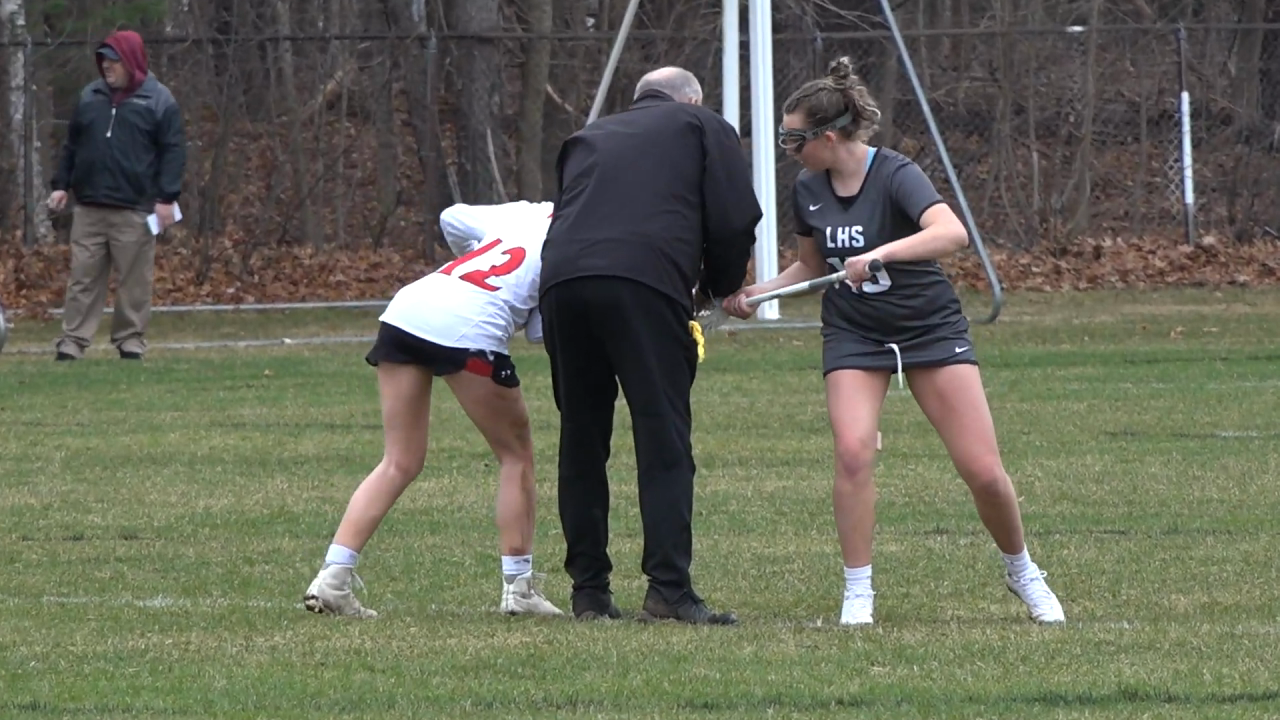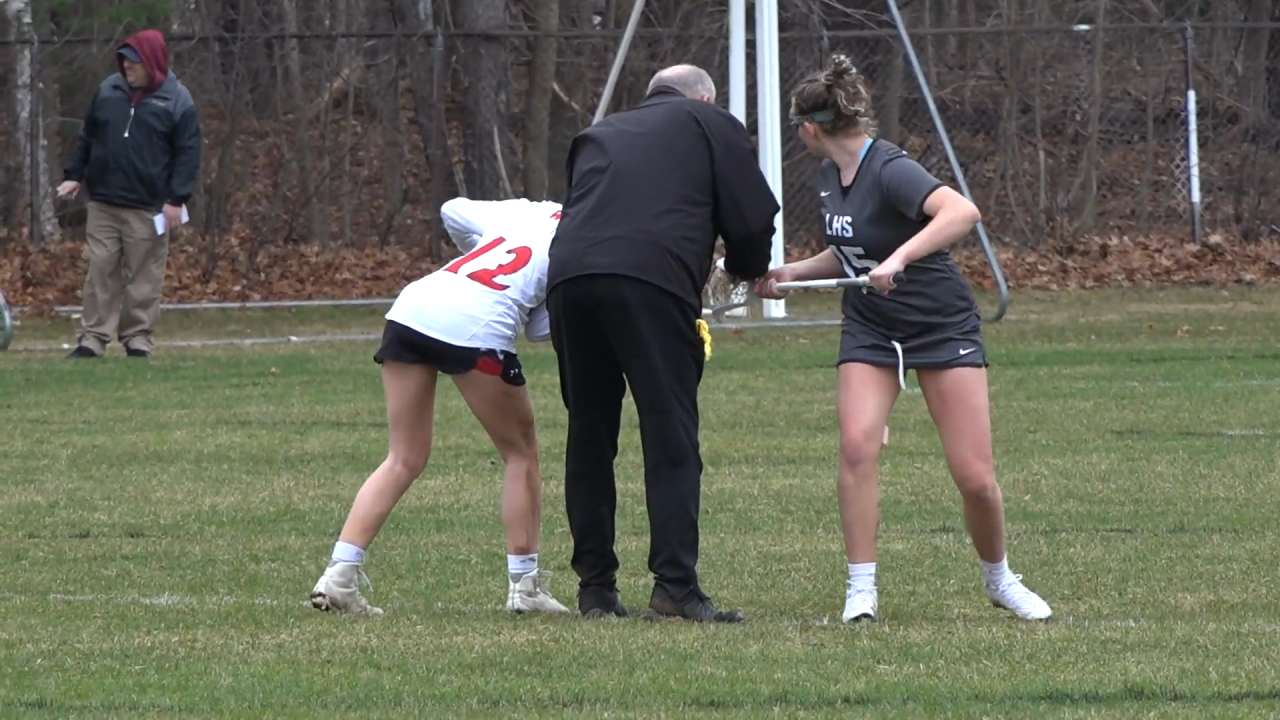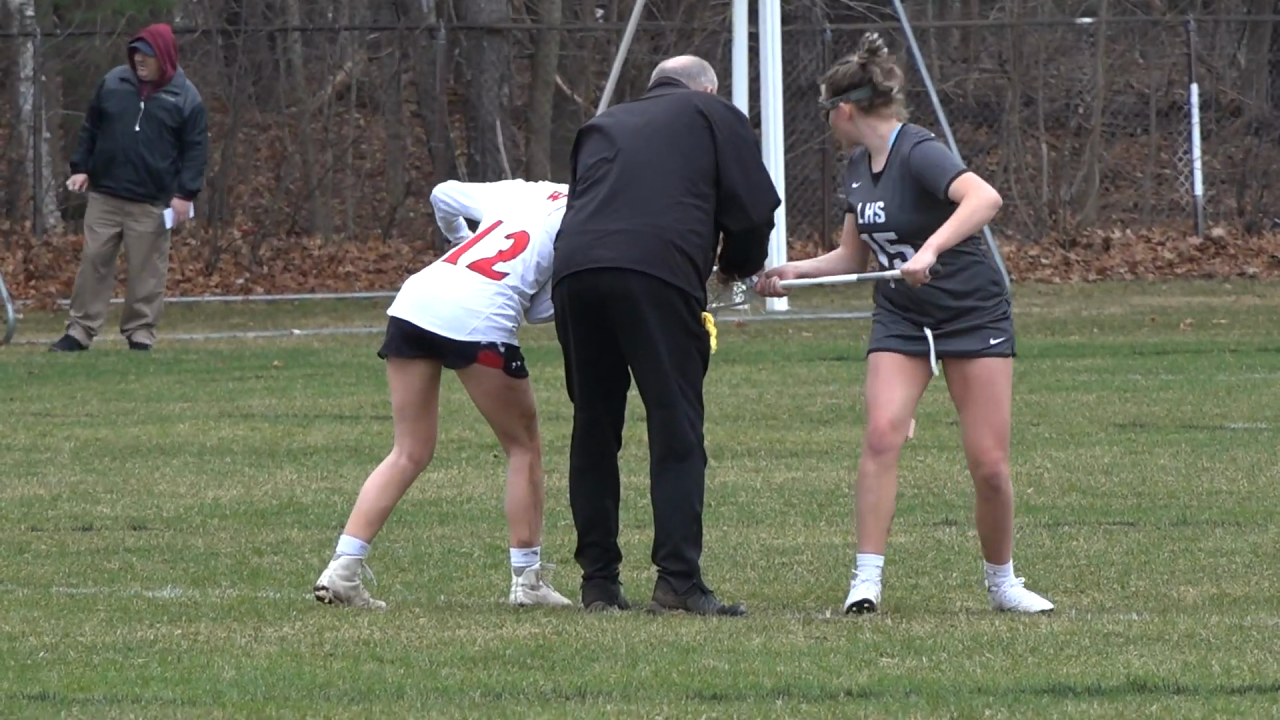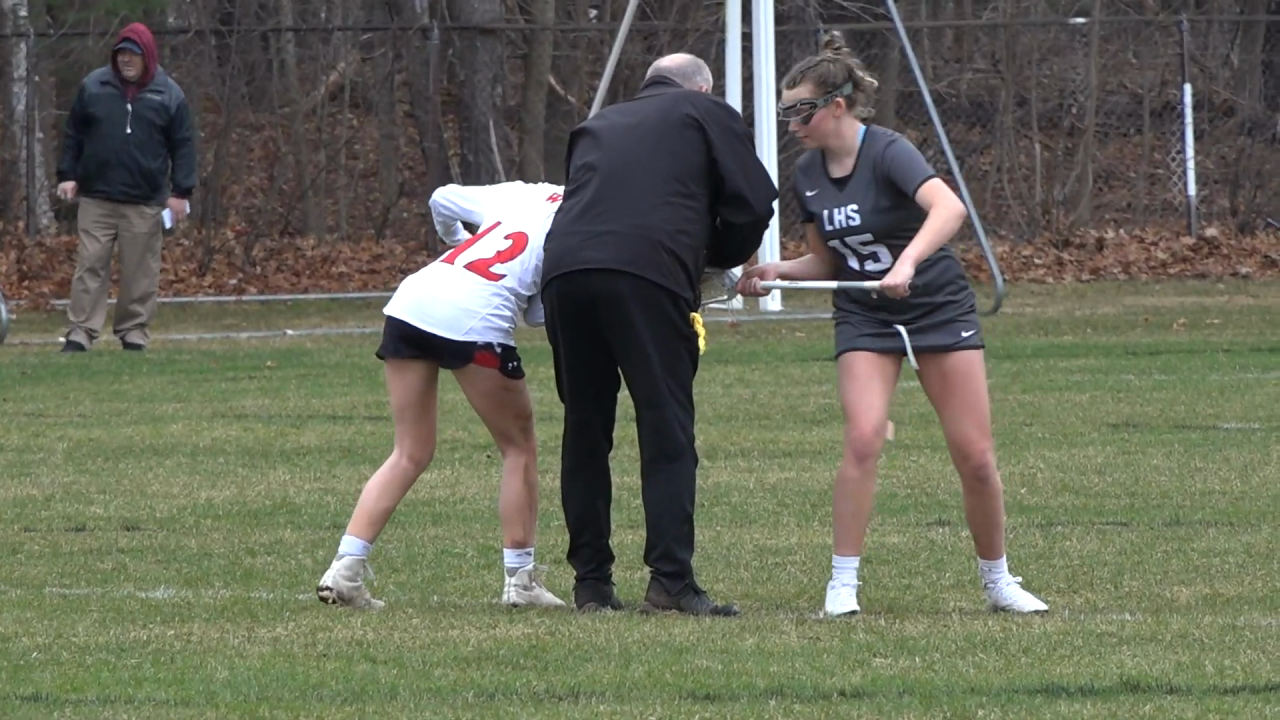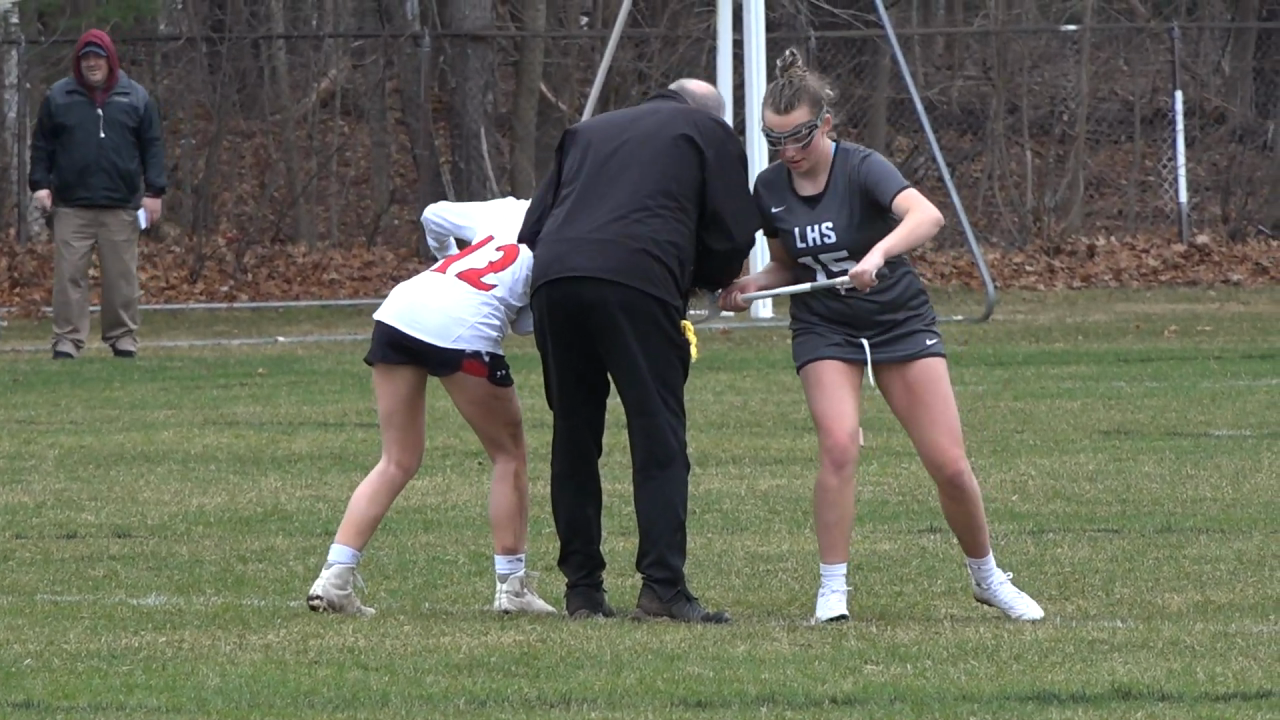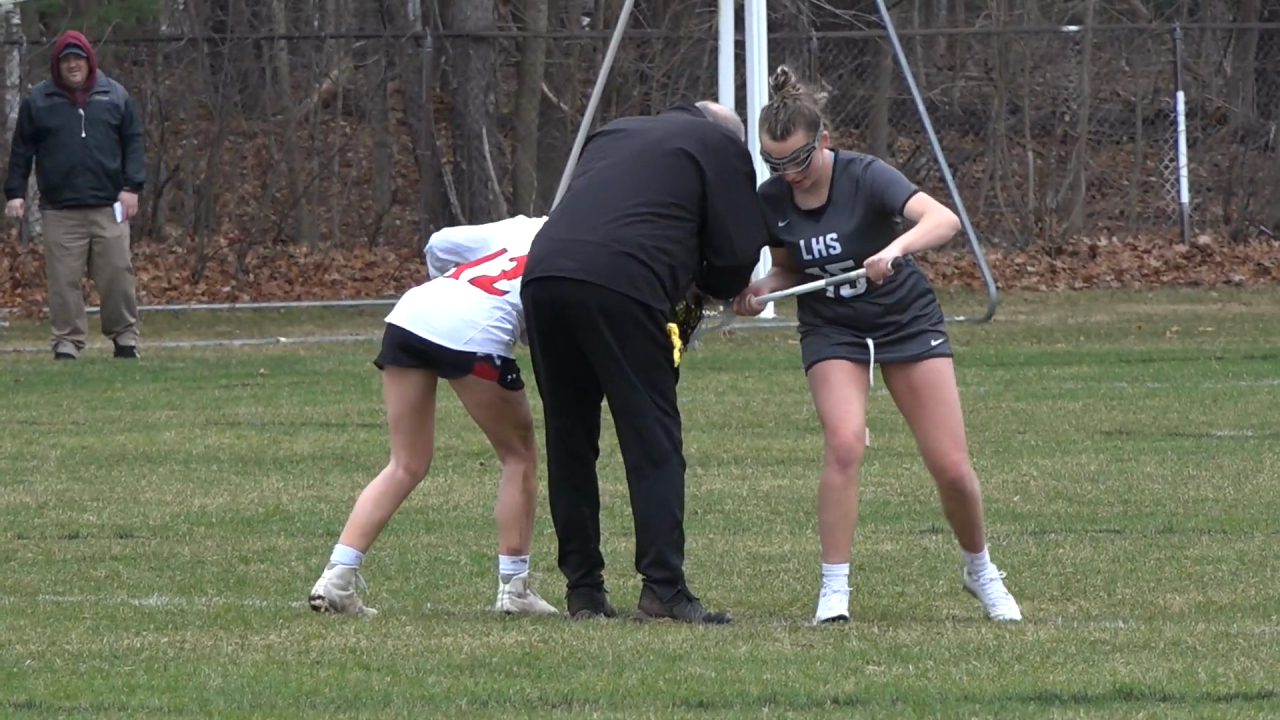
dt=0.4s
person 1, frame 1
left shoulder: (896, 174)
right shoulder: (807, 189)
left elbow: (953, 233)
right elbow: (811, 267)
left wrist: (878, 254)
right wrist: (760, 290)
left hip: (931, 328)
right hip: (853, 334)
left knee: (984, 471)
right knee: (853, 454)
left ankle: (1022, 572)
right ankle: (858, 591)
person 1, frame 2
left shoulder: (889, 168)
right shoulder: (830, 177)
left elbow: (963, 213)
left wrist: (899, 258)
right wrist: (791, 272)
left hip: (943, 326)
right hip: (870, 329)
left knee: (975, 476)
right knee: (856, 446)
left ankle: (999, 579)
right ankle: (860, 587)
person 1, frame 3
left shoulder: (919, 151)
right shoulder: (858, 167)
left elbow: (985, 199)
right elbow: (852, 256)
left wrist: (930, 251)
right wrist: (789, 271)
left hip: (972, 314)
right hip: (900, 318)
left knee: (990, 464)
right knee: (881, 436)
left ankle: (1001, 583)
right ankle: (867, 579)
person 1, frame 4
left shoulder: (888, 151)
right shoulder: (806, 174)
left elbow: (950, 208)
left wrist: (908, 263)
right wrist: (776, 270)
left hip: (939, 309)
right hip: (864, 317)
left knee: (976, 456)
right knee: (864, 439)
left ankle: (998, 582)
right ankle: (842, 582)
person 1, frame 5
left shoulder: (862, 167)
right shoulder: (768, 188)
left elbow: (928, 216)
left wrist: (877, 253)
right wrist: (750, 283)
left hip: (901, 321)
right hip: (824, 329)
left knee: (950, 465)
right knee: (838, 446)
left ankle: (987, 578)
right ankle: (832, 589)
person 1, frame 6
left shoulder: (866, 174)
right shoulder: (771, 200)
left elbow: (945, 220)
left wrist: (895, 248)
right wrist: (761, 288)
left hip: (908, 322)
right hip: (832, 330)
left knee: (951, 467)
right knee: (845, 445)
left ankle: (981, 570)
right ankle: (834, 589)
person 2, frame 1
left shoulder: (589, 136)
right shoulder: (704, 127)
right elbow: (733, 224)
right wrist: (719, 289)
left hip: (563, 281)
right hip: (645, 285)
left knee: (582, 438)
right knee: (663, 440)
left ankle: (589, 590)
right ankle: (668, 591)
person 2, frame 2
left shoulder: (599, 133)
right shoulder: (712, 124)
right elbow: (752, 220)
right wrist: (748, 271)
left hip: (569, 277)
right hip: (651, 282)
left knee: (589, 436)
right knee: (670, 439)
left ankle: (595, 588)
right ankle: (675, 588)
person 2, frame 3
left shoulder: (602, 124)
right shoulder: (715, 116)
right elbow: (753, 212)
right wrist: (738, 268)
left hip: (575, 270)
right hip: (657, 275)
left knee: (594, 429)
right knee: (675, 432)
left ankle: (598, 582)
right ankle: (678, 581)
person 2, frame 4
left shoulder: (596, 125)
right shoulder: (709, 114)
right elbow: (752, 206)
right wrist: (714, 259)
left hip: (564, 272)
right hip: (647, 276)
left knee: (585, 430)
right knee: (666, 432)
left ankle: (591, 583)
right ankle: (670, 582)
person 2, frame 5
left shoulder: (589, 130)
right shoulder: (710, 132)
left elbow: (533, 225)
right elbow: (731, 238)
right wrist: (697, 282)
left hip: (555, 278)
right hip: (636, 283)
left knee: (574, 436)
right knee: (658, 440)
left ankle: (583, 588)
right ankle: (662, 588)
person 2, frame 6
left shoulder: (614, 133)
right shoulder: (722, 146)
right elbow: (736, 257)
right wrist: (703, 284)
left hip: (544, 275)
right hip: (621, 286)
left knee: (569, 437)
right knee: (651, 439)
left ankle: (583, 589)
right ankle: (663, 589)
person 3, frame 1
left shoulder: (526, 211)
left elbow: (452, 219)
right elbow: (540, 330)
left hip: (408, 307)
right hip: (468, 329)
left knee: (399, 464)
right knee: (516, 455)
left ankle: (332, 579)
right ankle: (518, 587)
person 3, frame 2
left shoulder: (525, 209)
left elbow: (453, 211)
right elbow: (540, 329)
left hip: (413, 306)
right hip: (476, 327)
left knee: (404, 460)
right knee: (521, 454)
left ankle: (338, 576)
right ankle: (524, 586)
person 3, frame 3
left shoulder: (521, 190)
left elbow: (443, 195)
right elbow: (541, 312)
left hip: (415, 300)
right hip: (478, 318)
left knee: (409, 454)
right knee: (523, 447)
left ankle: (342, 569)
right ankle: (527, 580)
person 3, frame 4
left shoulder: (520, 191)
left elbow: (442, 199)
right elbow: (539, 314)
left hip: (412, 299)
right hip: (474, 318)
left knee: (409, 454)
right knee: (518, 448)
left ankle: (346, 569)
right ankle: (520, 580)
person 3, frame 5
left shoulder: (512, 208)
left elbow: (434, 215)
right elbow: (526, 324)
left hip: (401, 307)
right hip: (463, 327)
left knee: (397, 462)
right knee: (509, 454)
left ankle: (334, 577)
right ankle: (511, 586)
person 3, frame 6
left shoulder: (524, 226)
left elbow: (440, 245)
left hip: (411, 312)
right hip: (474, 331)
left knee: (406, 466)
right knee: (519, 456)
left ankle: (337, 577)
right ankle: (514, 587)
person 4, frame 1
left shoulder: (158, 99)
right shoulder: (90, 96)
left elbow: (173, 151)
right elbow: (72, 146)
left wrist: (166, 196)
right wrist: (61, 184)
left hip: (135, 208)
right hip: (89, 207)
left knee: (134, 281)
right knee: (82, 277)
left ankle: (131, 343)
right ankle: (71, 344)
person 4, frame 2
left shoulder: (177, 100)
right shoulder: (108, 90)
left elbow: (188, 153)
right elbow: (88, 138)
left wrist: (176, 198)
right wrist: (74, 174)
left hip: (149, 207)
right hip: (103, 203)
left knee: (144, 278)
right knee: (100, 272)
left ankle: (138, 342)
right ankle: (92, 341)
person 4, frame 3
left shoulder: (185, 96)
right shoulder: (113, 82)
left elbow: (195, 149)
right elbow: (90, 128)
left wrist: (185, 193)
right wrist: (81, 167)
left hip: (153, 202)
right hip: (104, 195)
left knee: (147, 272)
right knee: (93, 262)
left ankle: (140, 335)
right ankle: (79, 331)
person 4, frame 4
left shoulder: (169, 94)
right shoulder: (93, 86)
left elbow: (183, 145)
right elbow: (74, 134)
left wrist: (180, 191)
right wrist: (68, 174)
left hip: (144, 202)
right hip: (96, 198)
left knee: (140, 273)
right knee: (90, 266)
left ankle: (134, 335)
right ankle: (78, 336)
person 4, frame 5
left shoulder: (135, 96)
right shoulder: (58, 96)
left elbow: (152, 146)
right elbow: (42, 145)
left wrist: (154, 190)
right wrist: (40, 183)
left hip: (121, 206)
right hip: (71, 206)
left knee: (121, 279)
right knee: (69, 276)
left ankle: (123, 342)
right ankle: (66, 344)
person 4, frame 6
left shoulder: (115, 95)
right shoulder: (38, 100)
left elbow: (133, 141)
right elbow: (21, 149)
left wrist: (132, 186)
right wrist: (16, 191)
left hip: (109, 205)
right hip: (59, 209)
left knee: (118, 273)
right knee: (64, 280)
left ankle: (124, 338)
right ankle: (67, 344)
